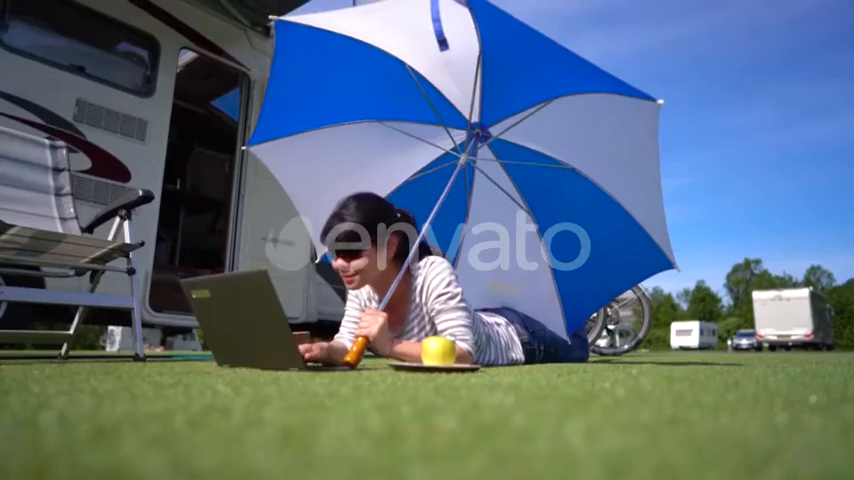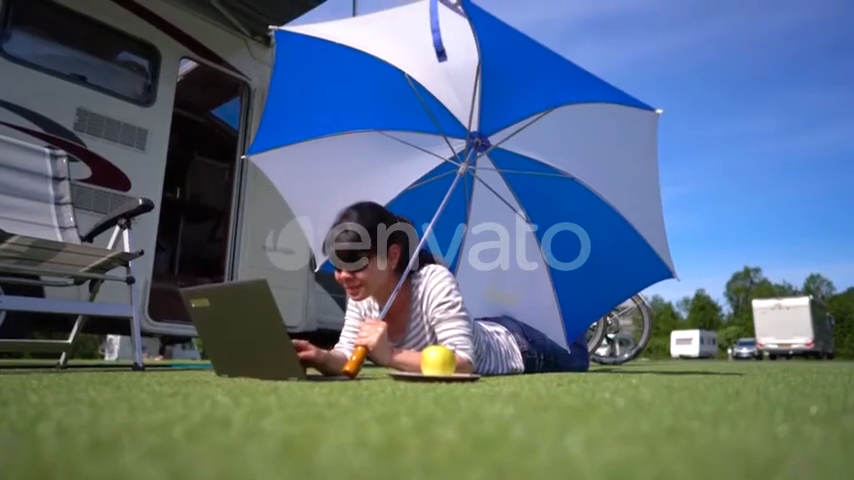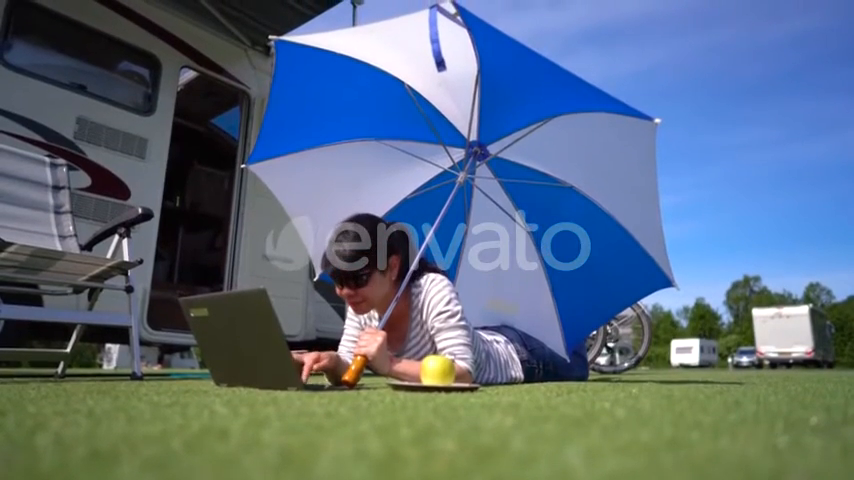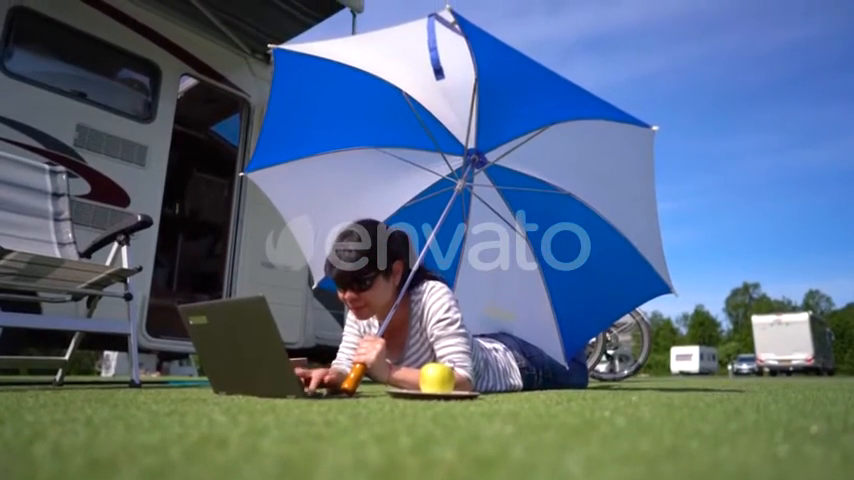
dt=0.7s
person 1, frame 1
left shoulder: (434, 273)
right shoulder: (361, 288)
left elbow: (463, 354)
right elbow: (346, 349)
left wrist: (391, 347)
right wrist: (325, 351)
left hip: (516, 339)
person 1, frame 2
left shoulder: (435, 282)
right shoulder: (361, 298)
left elbow: (464, 363)
right elbow: (345, 358)
left wrist: (391, 356)
right wrist: (322, 358)
left hip: (516, 348)
person 1, frame 3
left shoulder: (434, 290)
right shoulder: (361, 307)
left elbow: (463, 373)
right elbow: (347, 373)
left wrist: (390, 365)
right wrist: (332, 363)
left hip: (515, 356)
person 1, frame 4
left shoulder: (434, 297)
right shoulder: (359, 314)
left elbow: (462, 381)
right elbow: (343, 372)
left wrist: (390, 373)
right wrist: (329, 376)
left hip: (514, 365)
